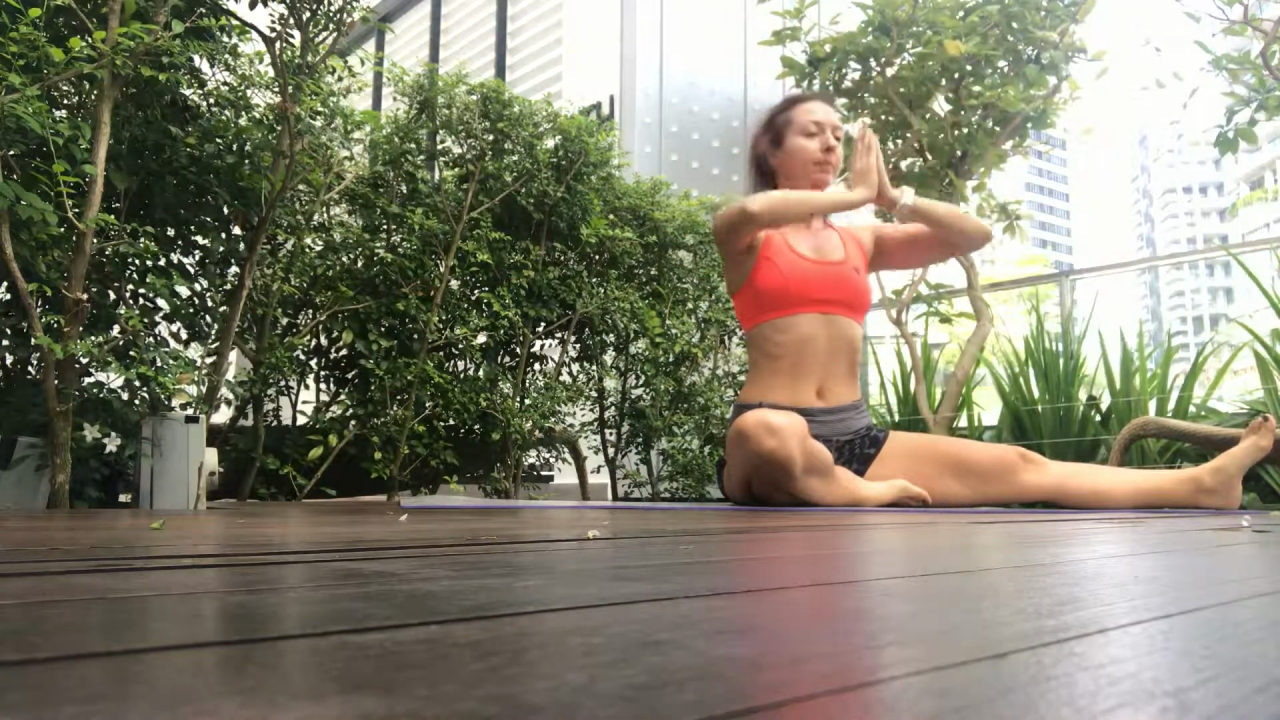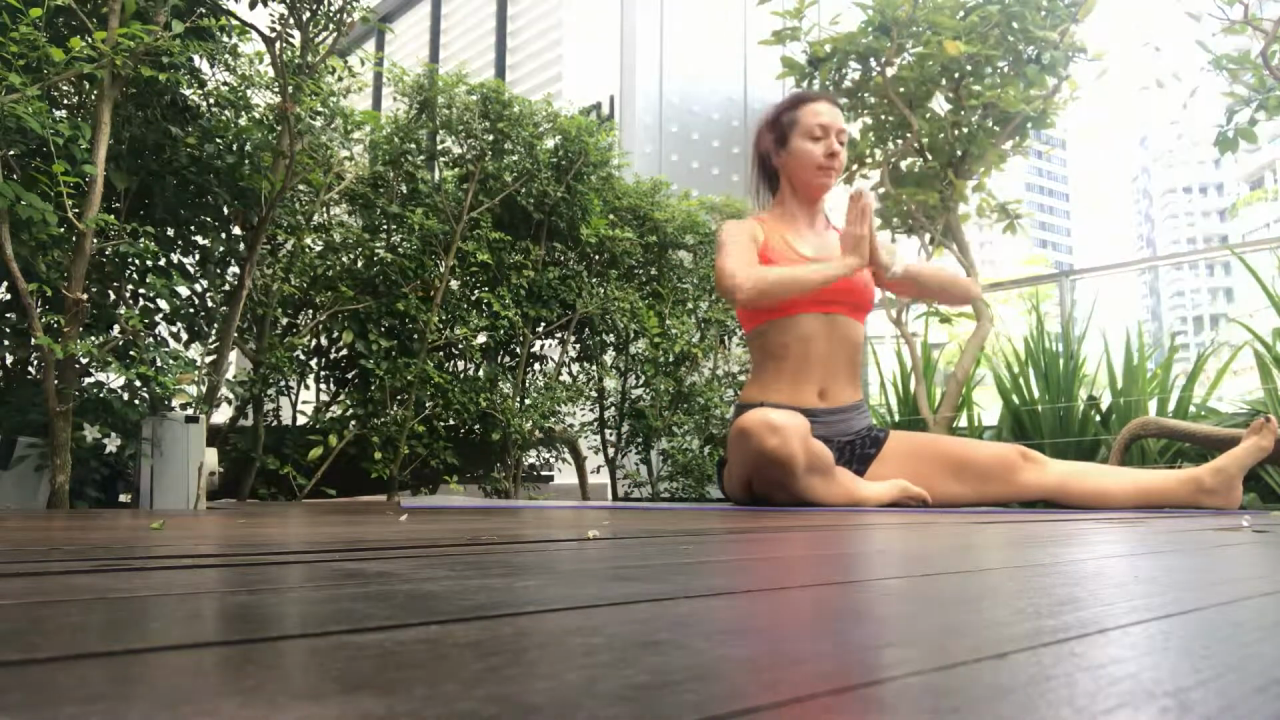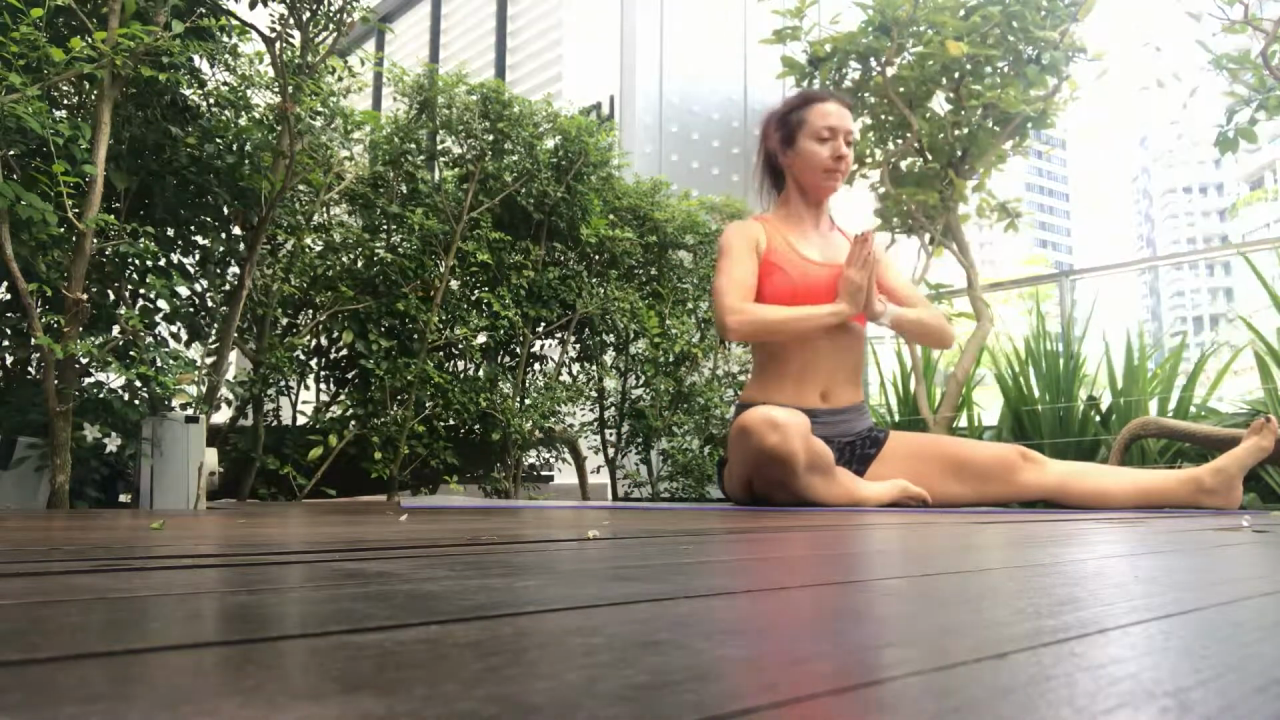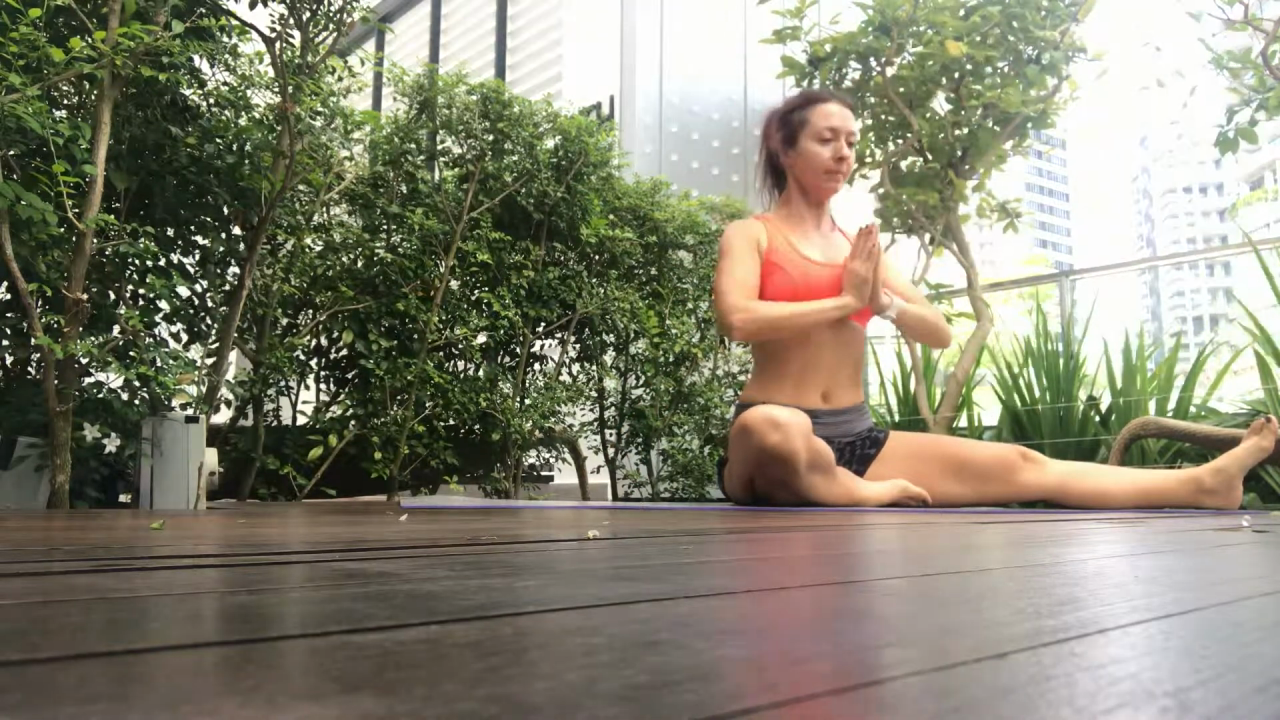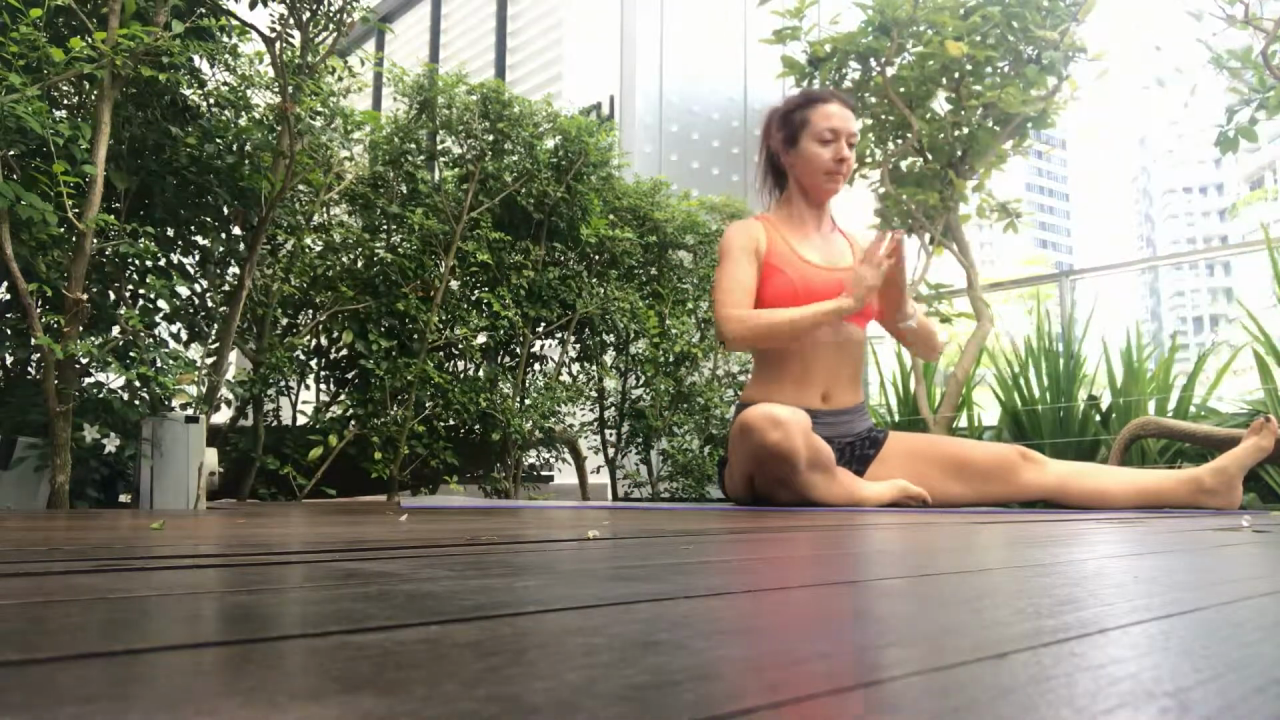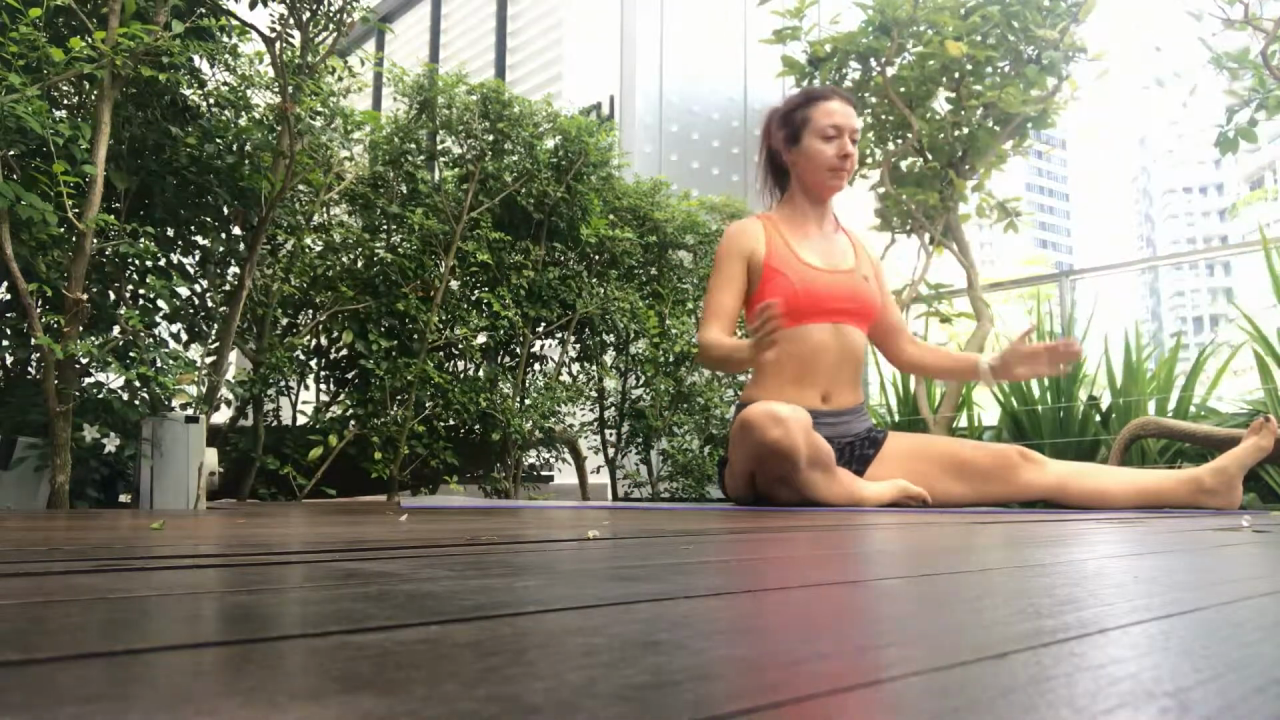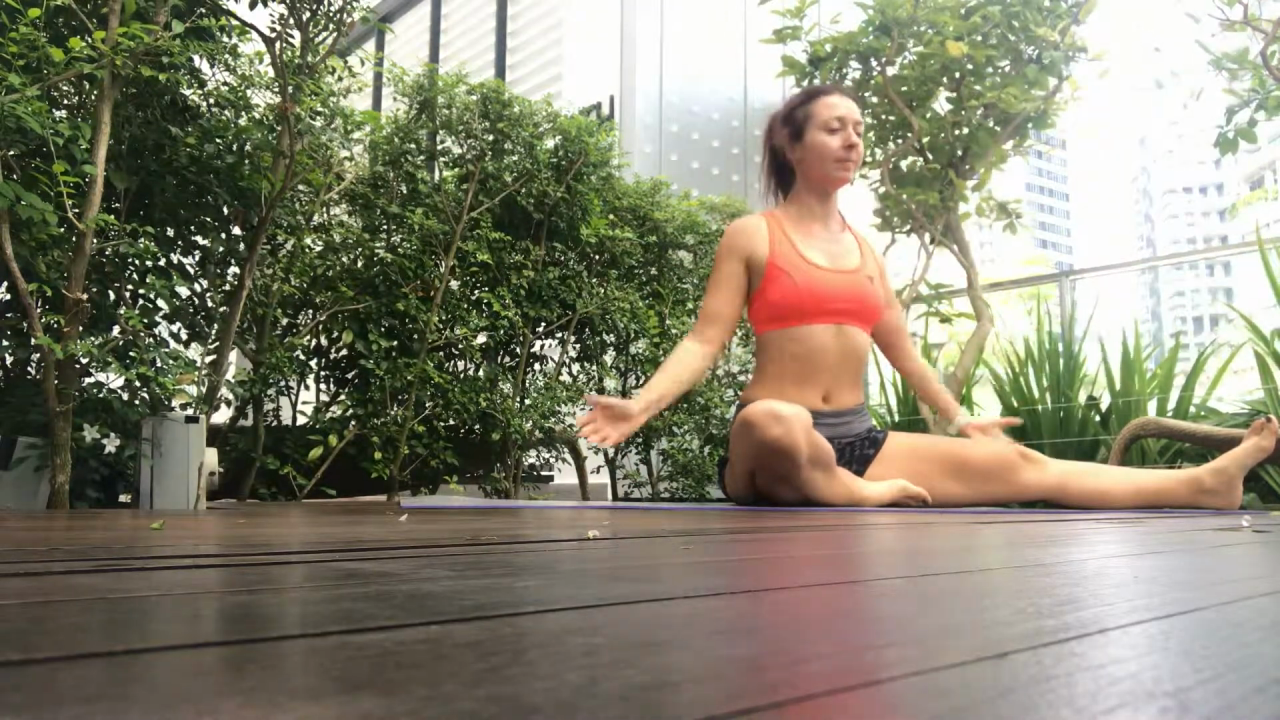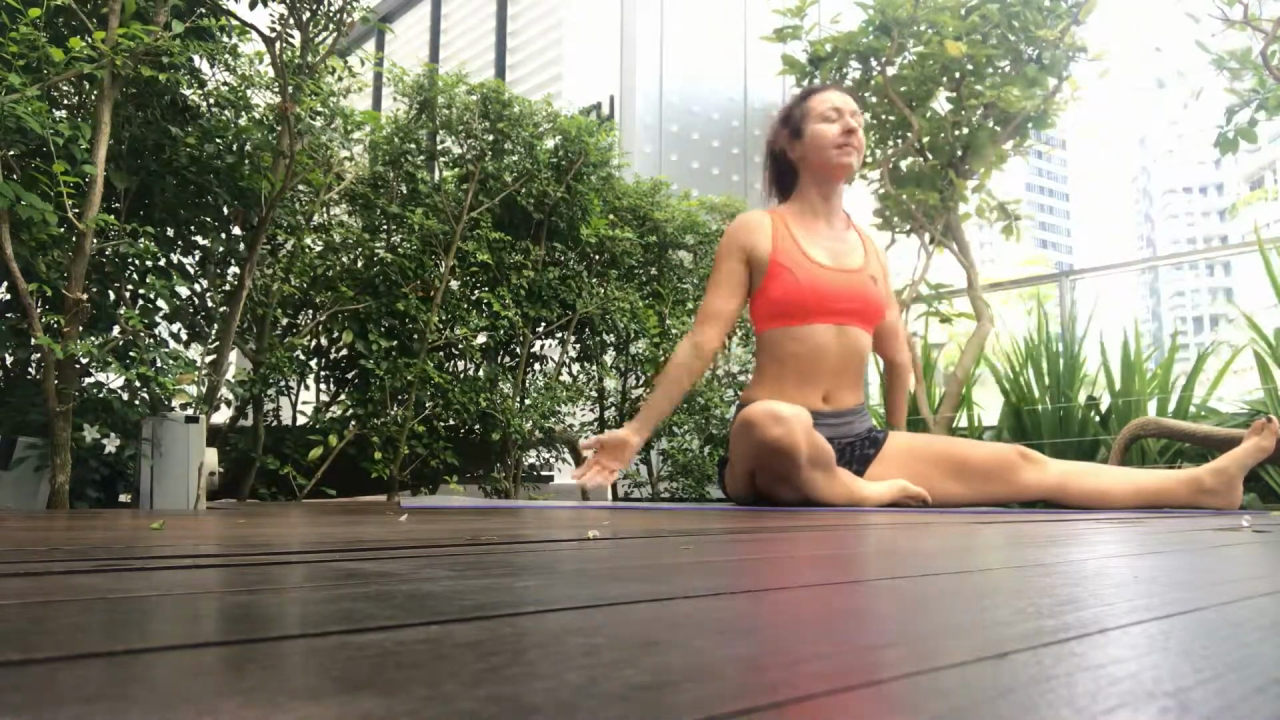
dt=0.2s
person 1, frame 1
left shoulder: (860, 239)
right shoulder: (742, 228)
left elbow: (976, 233)
right elbow: (753, 211)
left wrist: (891, 197)
right wrist: (859, 191)
left hip: (853, 435)
right hip: (771, 442)
left knee: (1020, 466)
right knee: (766, 433)
left ankle: (1200, 485)
right ankle: (866, 496)
person 1, frame 2
left shoulder: (857, 241)
right shoulder: (744, 234)
left elbow: (965, 292)
right elbow: (741, 287)
left wrist: (883, 264)
right wrist: (844, 267)
left hip: (854, 436)
right hip: (771, 444)
left knee: (1021, 465)
right knee: (767, 432)
left ankle: (1201, 485)
right ankle: (865, 497)
person 1, frame 3
left shoulder: (859, 248)
right shoulder: (748, 236)
left elbow: (943, 332)
right elbow: (735, 320)
left wrist: (876, 308)
right wrist: (842, 307)
left hip: (855, 437)
right hip: (772, 449)
left knee: (1021, 466)
right knee: (769, 429)
left ankle: (1202, 485)
right ankle: (866, 497)
person 1, frame 4
left shoulder: (862, 247)
right shoulder: (749, 235)
left elbow: (939, 332)
right elbow: (739, 319)
left wrist: (881, 300)
right wrist: (847, 300)
left hip: (856, 437)
right hip: (773, 448)
left knee: (1021, 466)
right knee: (770, 427)
left ankle: (1203, 484)
right ankle: (864, 497)
person 1, frame 5
left shoulder: (862, 248)
right shoulder: (749, 237)
left elbow: (926, 344)
right elbow: (734, 328)
left wrist: (896, 307)
right wrist: (848, 303)
left hip: (857, 437)
right hip: (770, 450)
left knee: (1022, 466)
right knee: (772, 426)
left ankle: (1202, 485)
right ankle: (863, 496)
person 1, frame 6
left shoulder: (857, 250)
right shoulder: (747, 238)
left elbow: (906, 352)
right elbow: (708, 344)
left wrist: (999, 363)
right wrist: (748, 350)
left hip: (861, 438)
right hip: (766, 447)
left knee: (1017, 465)
right knee: (769, 421)
left ankle: (1204, 485)
right ankle: (863, 497)
person 1, frame 7
left shoulder: (866, 249)
right shoulder: (752, 236)
left elbow: (903, 352)
right elbow: (704, 340)
left wrist: (961, 420)
right wrist: (636, 408)
left hip: (860, 438)
right hip: (769, 448)
left knee: (1019, 464)
right knee: (773, 422)
left ankle: (1200, 484)
right ankle: (863, 497)
person 1, frame 8
left shoulder: (868, 248)
right shoulder: (754, 232)
left elbow: (898, 356)
right elbow: (703, 340)
left wrist: (894, 448)
right wrist: (636, 433)
left hip: (860, 438)
right hip: (769, 447)
left knee: (1020, 465)
right knee: (774, 423)
left ankle: (1199, 485)
right ankle: (862, 498)
